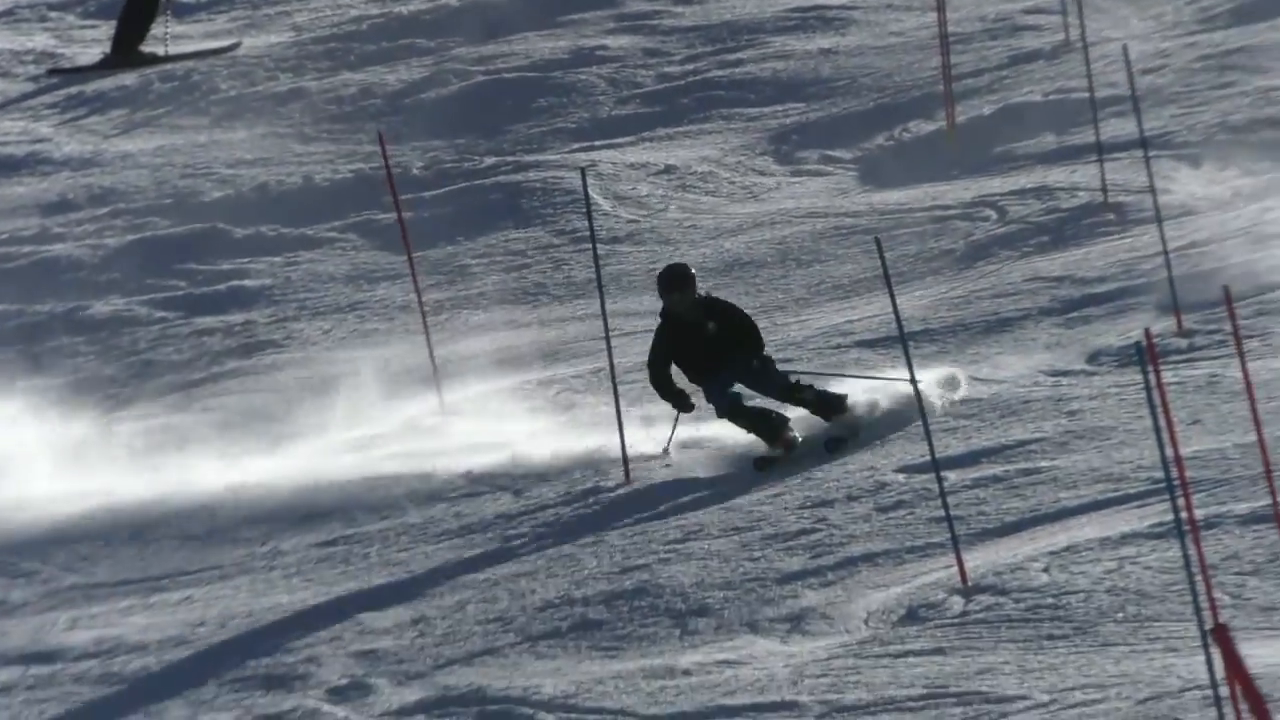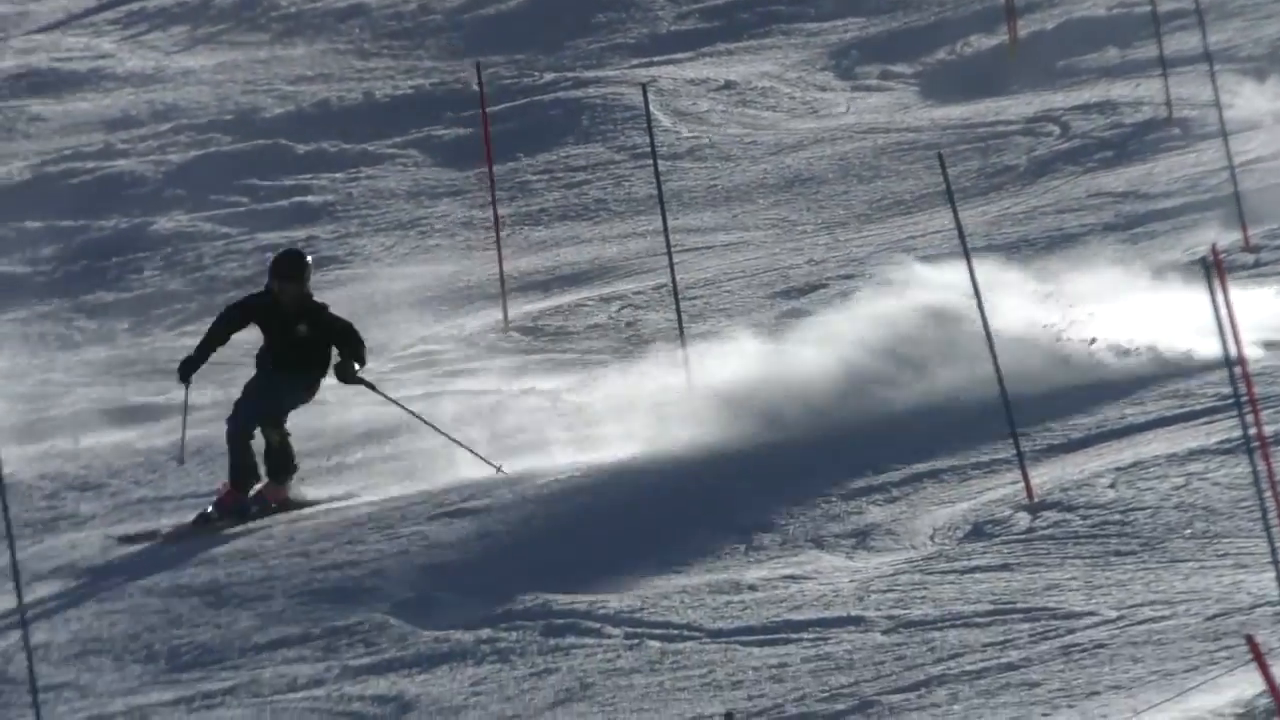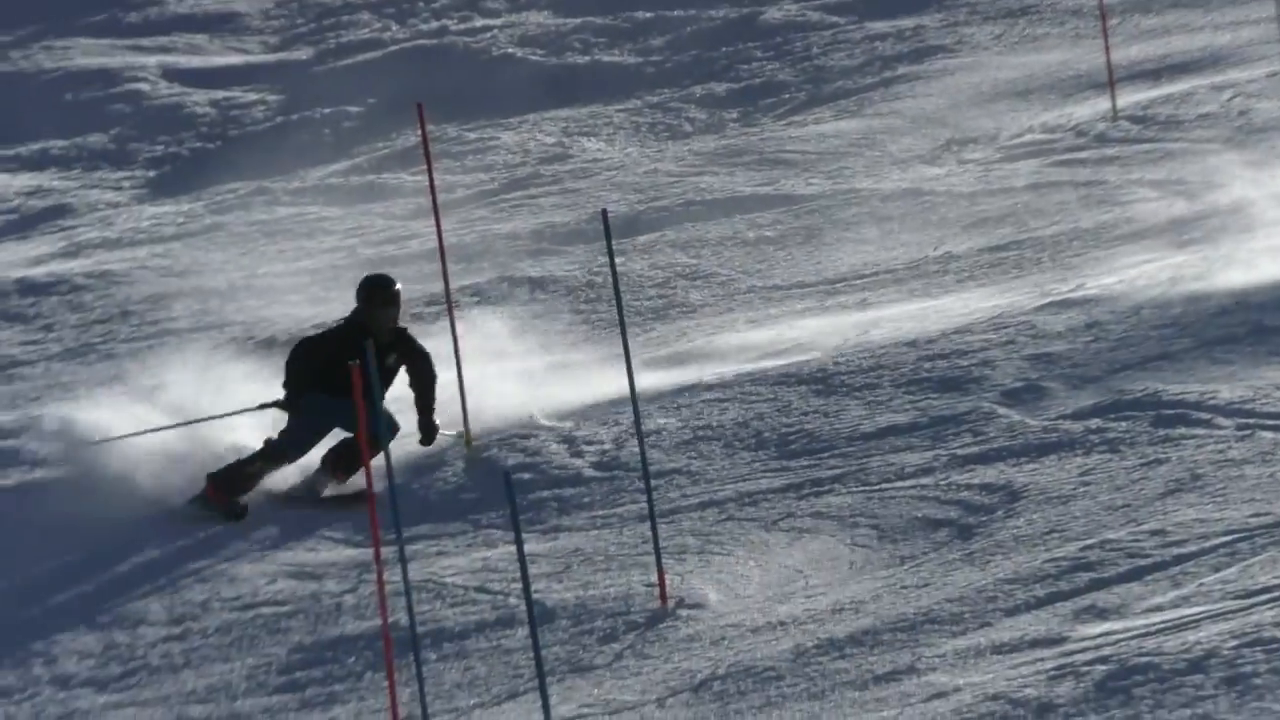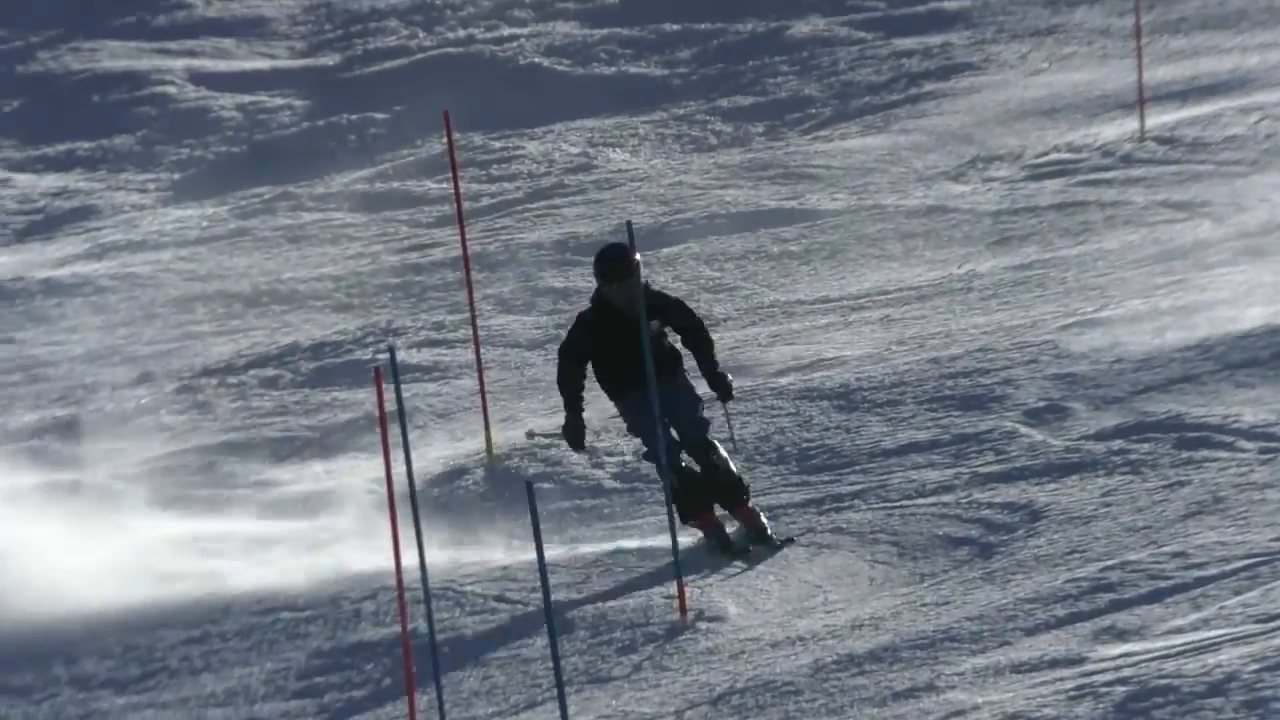
dt=0.7s
person 1, frame 1
left shoulder: (711, 306)
right shoulder: (667, 333)
left elbow: (743, 323)
right elbow: (657, 372)
left wrist: (757, 354)
right wrist: (675, 396)
left hip: (739, 358)
right hip: (711, 376)
left knee: (785, 389)
right knee: (728, 407)
left ankle: (840, 408)
right ankle: (780, 434)
person 1, frame 2
left shoulder: (317, 315)
right shoulder: (261, 304)
left elbow: (351, 342)
right elbow: (225, 323)
left wrist: (350, 365)
right wrist: (197, 357)
left hip: (302, 379)
right hip: (271, 373)
left knee: (270, 417)
right knee: (237, 425)
left ankle: (277, 489)
right ankle: (236, 491)
person 1, frame 3
left shoulder: (401, 342)
right shoulder: (346, 335)
left elbow: (423, 373)
right elbow: (303, 354)
left wrist: (426, 419)
right wrist: (294, 392)
left hip: (363, 403)
right hip: (325, 398)
left knee: (386, 429)
right knee: (287, 449)
left ankle: (324, 477)
right ankle: (217, 489)
person 1, frame 4
left shoulder: (654, 303)
right shoulder: (591, 322)
left elbow: (693, 328)
right elbow: (570, 365)
left wrist: (713, 371)
right wrist: (574, 418)
left hip: (669, 382)
right hip: (631, 396)
left knee: (700, 445)
right knee: (665, 453)
left ankle: (745, 512)
right ankle: (710, 523)
